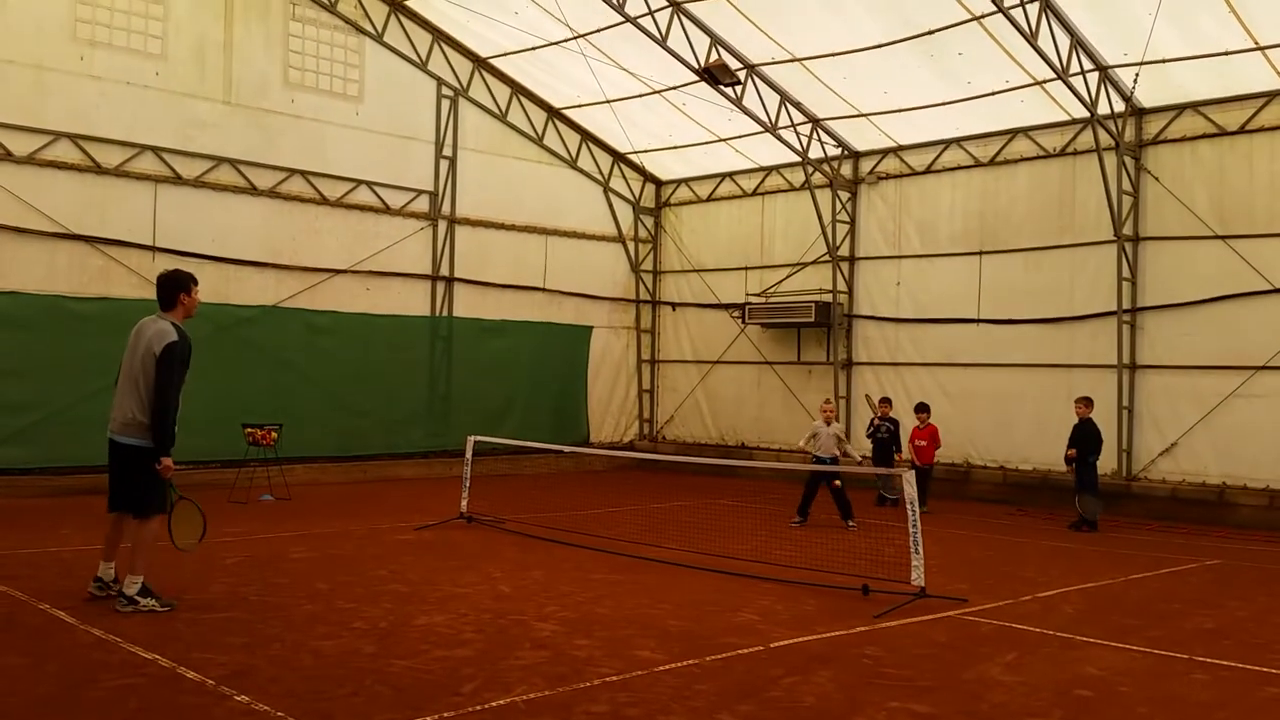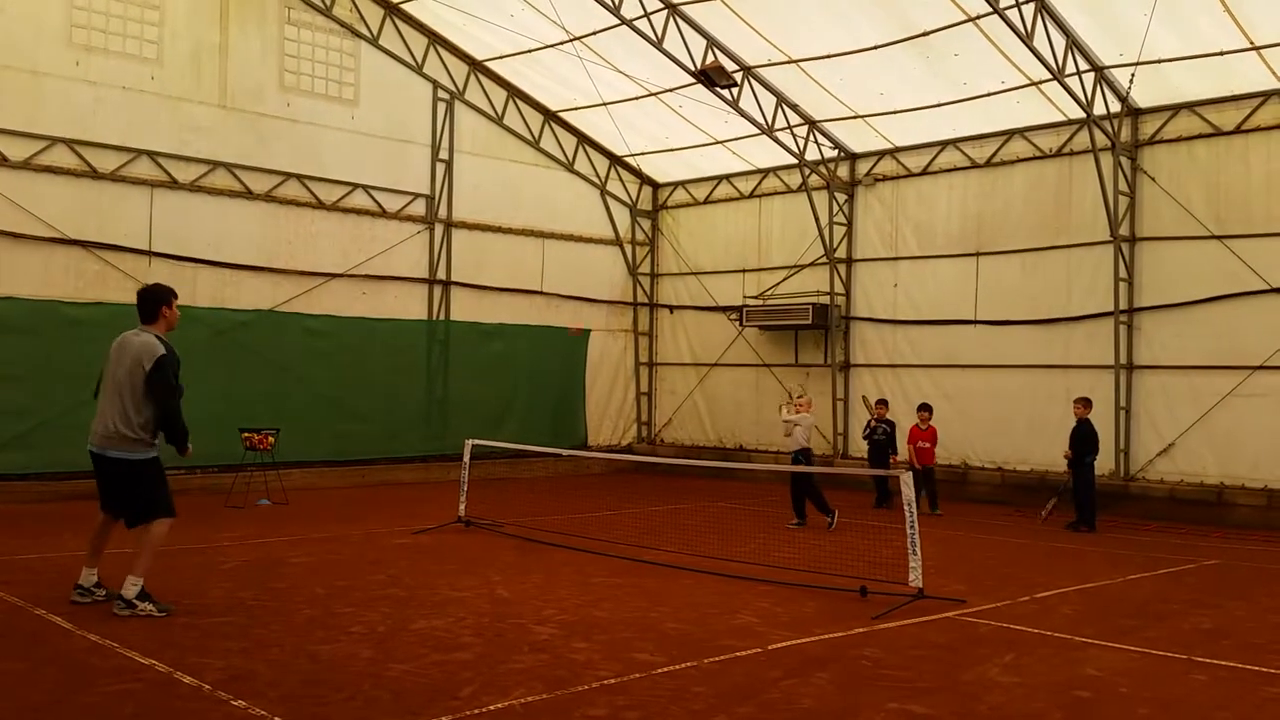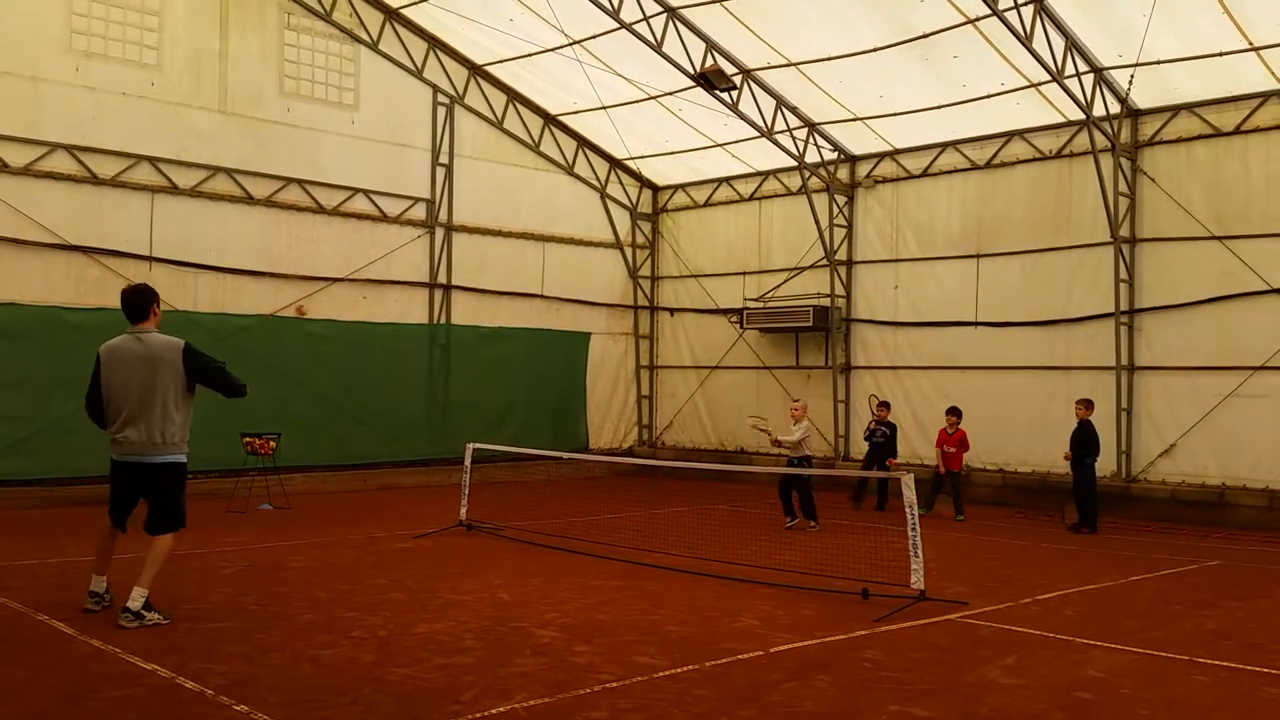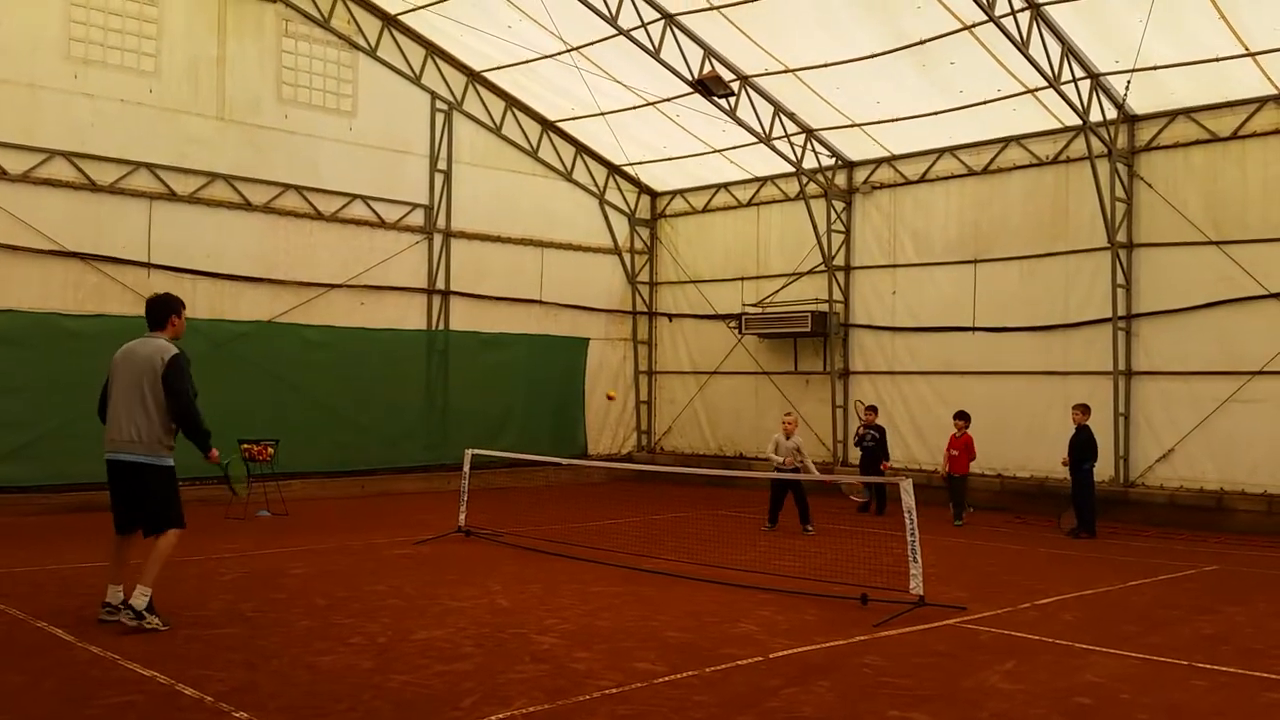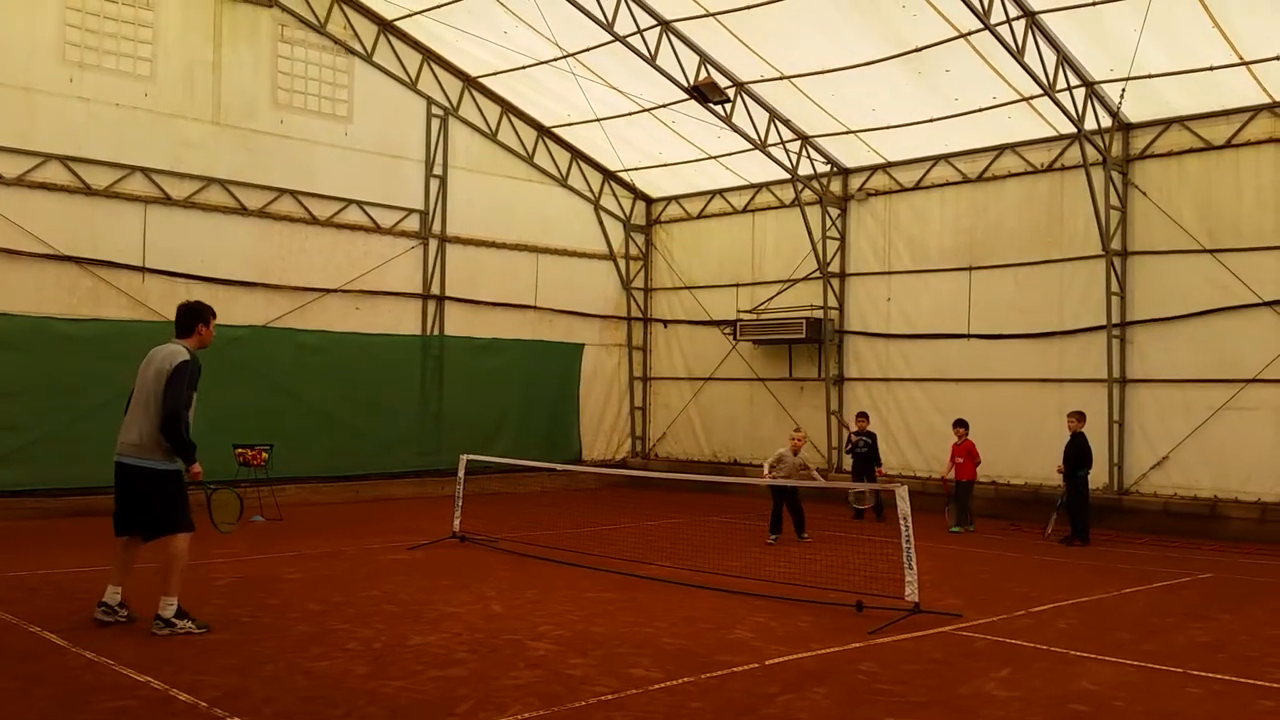
dt=0.5s
person 1, frame 1
left shoulder: (143, 326)
right shoulder: (175, 341)
right elbow: (165, 400)
right wrist: (164, 450)
left hip: (119, 432)
right hip: (143, 439)
left knee: (123, 509)
right knee: (151, 513)
left ankle: (105, 577)
right ankle: (132, 591)
person 1, frame 2
left shoulder: (122, 341)
right shoulder: (161, 354)
right elbow: (169, 412)
right wrist: (182, 444)
left hip: (100, 445)
right hip: (133, 450)
left knee: (111, 514)
right knee: (159, 518)
left ankle: (86, 583)
right ankle: (131, 594)
person 1, frame 3
left shoulder: (107, 352)
right shoulder: (178, 350)
left elbow: (93, 407)
right elbow: (222, 380)
right wrist: (240, 387)
left hip: (123, 455)
right hip: (166, 456)
left knee: (114, 522)
right knee: (164, 531)
left ankle: (97, 590)
right ankle: (135, 606)
person 1, frame 4
left shoulder: (122, 352)
right shoulder: (172, 355)
left elbow: (104, 406)
right elbow: (185, 409)
right wrist: (207, 446)
left hip: (116, 454)
right hip: (151, 458)
left knee: (127, 529)
right knee: (170, 530)
left ankle: (113, 600)
right ankle: (138, 603)
person 1, frame 5
left shoulder: (156, 354)
right shoulder: (186, 362)
right elbow: (174, 416)
right wrist: (190, 457)
left hip: (127, 456)
right hip: (156, 462)
left knee: (133, 533)
right knee: (180, 533)
left ankle: (111, 602)
right ankle: (168, 614)
